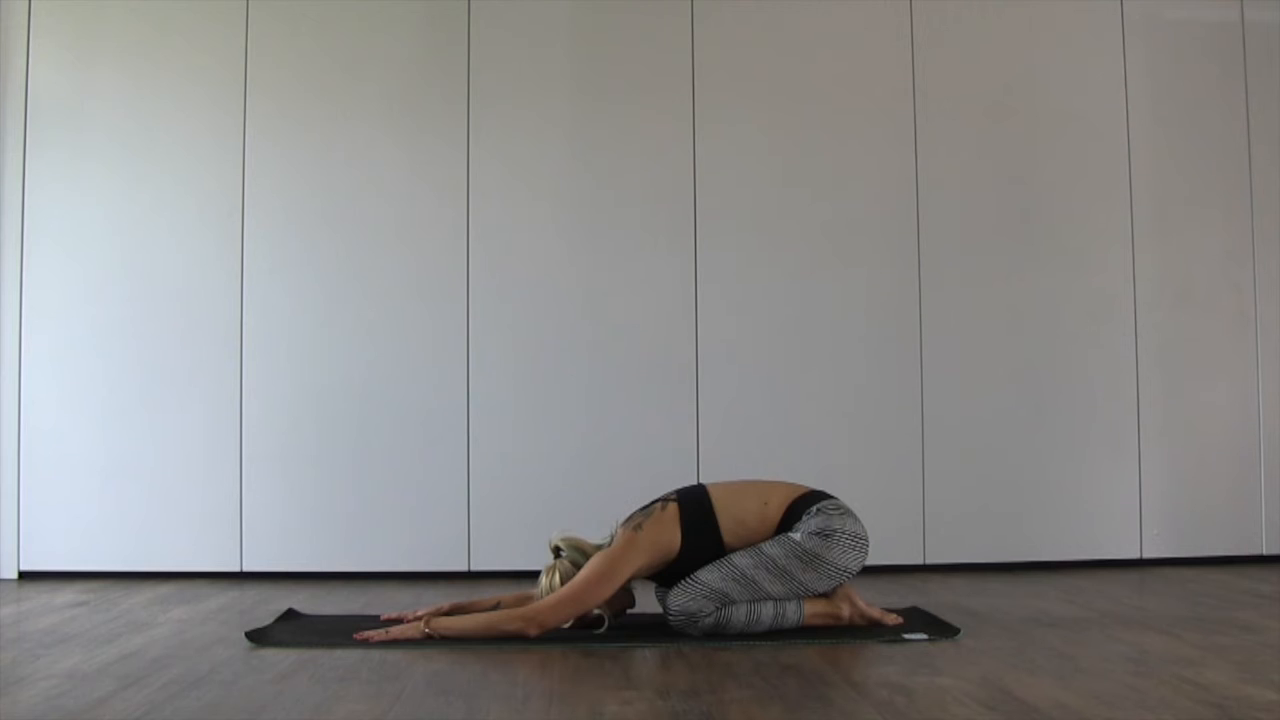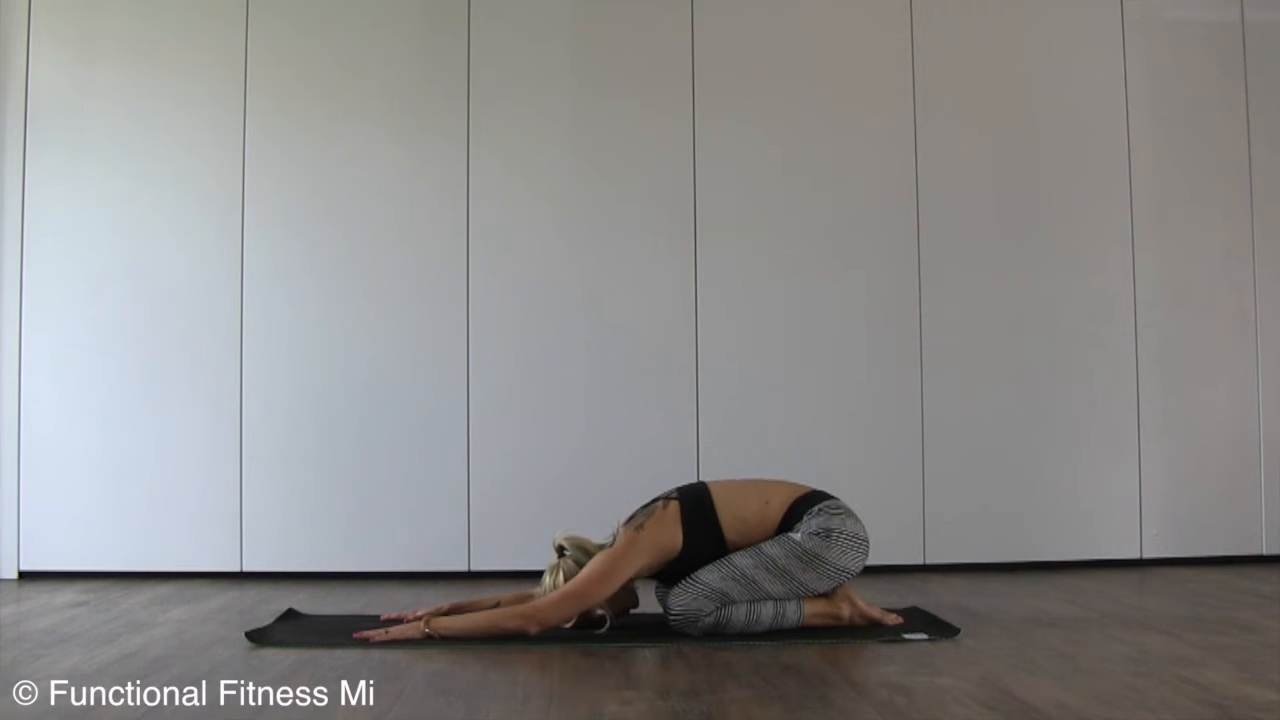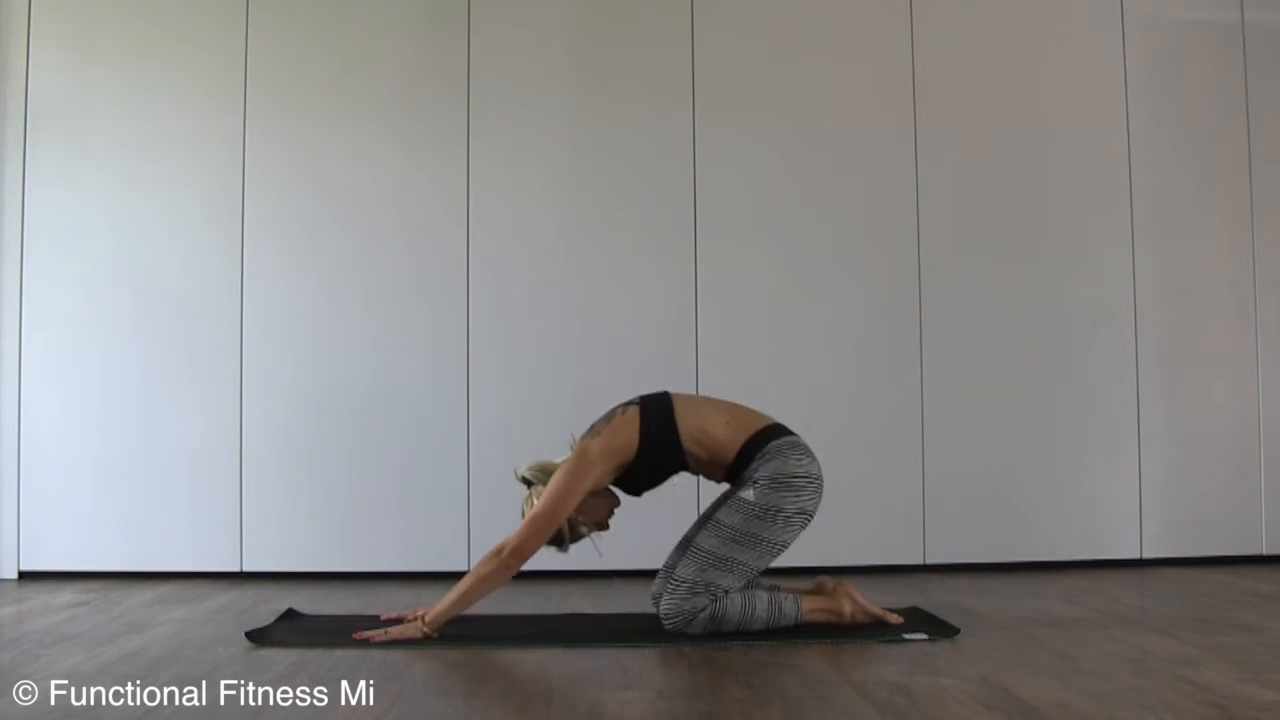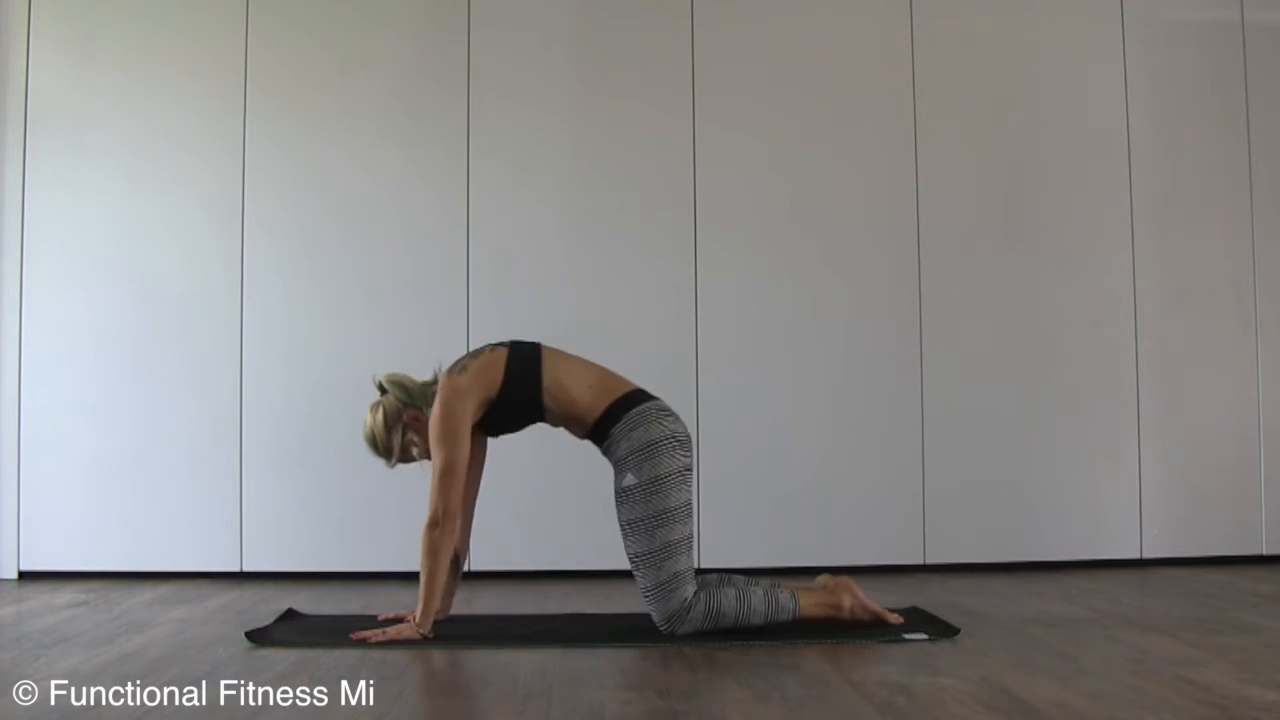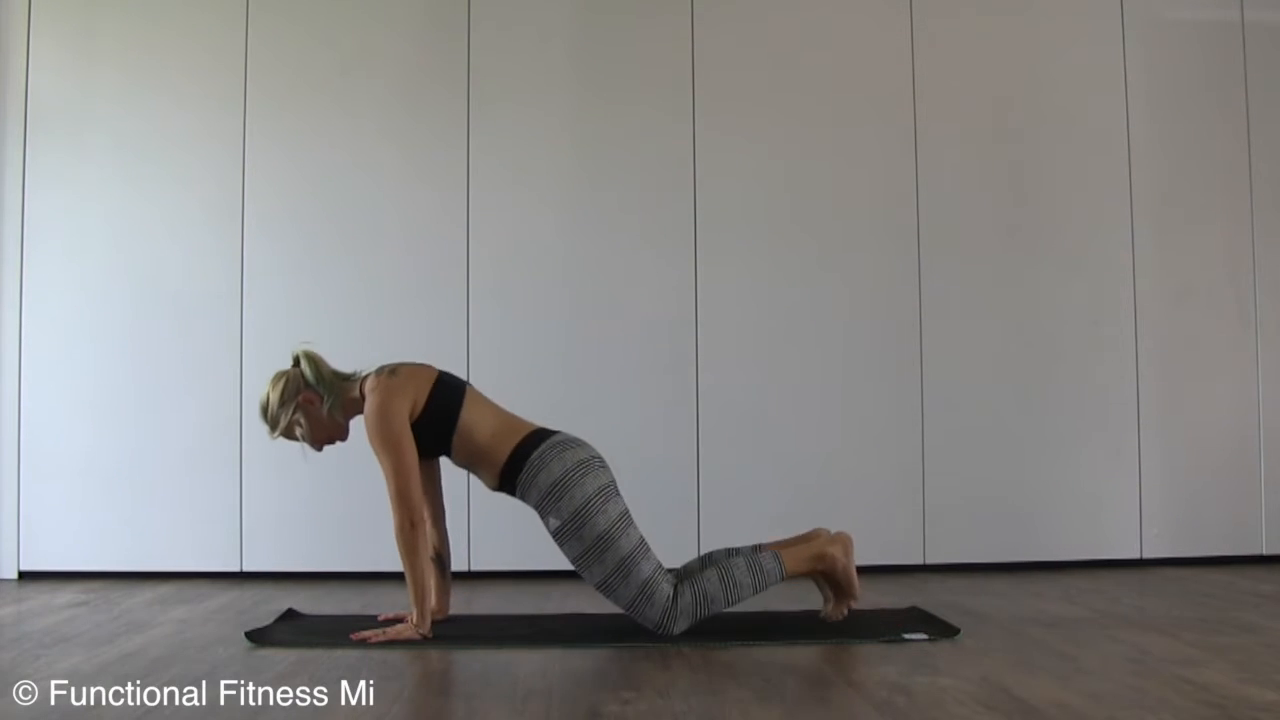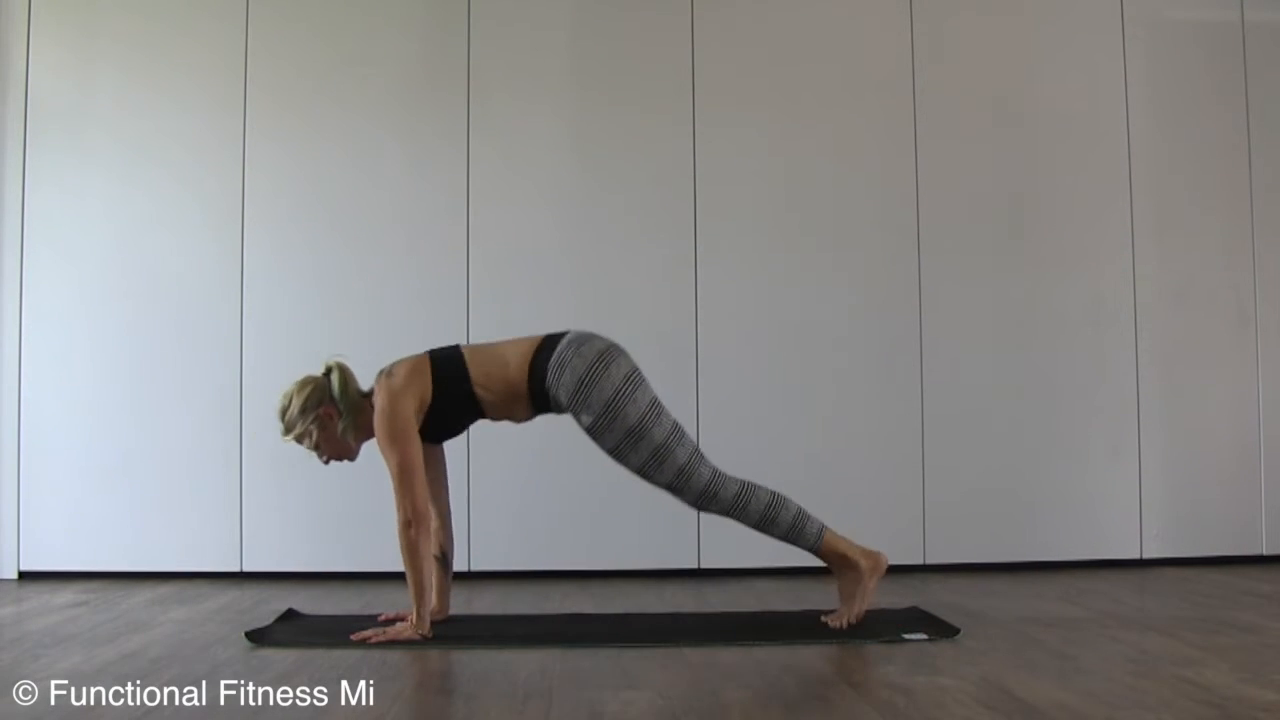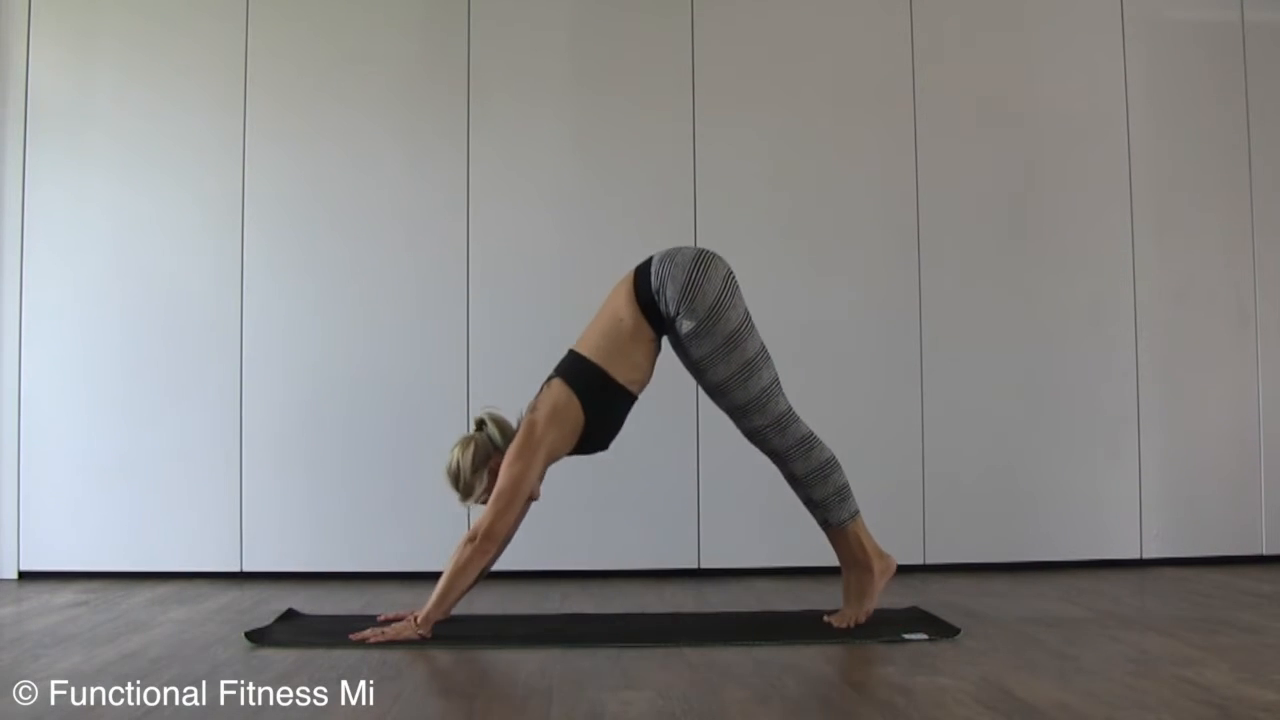
dt=0.7s
person 1, frame 1
left shoulder: (626, 553)
right shoulder: (631, 544)
left elbow: (531, 620)
right elbow: (539, 596)
left wrist: (427, 629)
right wrist: (447, 607)
left hip: (828, 531)
right hip: (812, 527)
left knee: (688, 608)
right knee: (676, 592)
left ankle: (830, 608)
right ankle: (824, 594)
person 1, frame 2
left shoulder: (630, 552)
right shoulder: (633, 544)
left elbow: (532, 619)
right elbow: (539, 594)
left wrist: (428, 628)
right wrist: (446, 606)
left hip: (829, 532)
right hip: (812, 529)
left knee: (689, 609)
right knee: (674, 592)
left ankle: (832, 610)
right ankle: (821, 596)
person 1, frame 3
left shoulder: (586, 461)
right shoulder: (597, 461)
left elbow: (511, 555)
right elbow: (515, 549)
left wrist: (428, 624)
right wrist: (436, 609)
left hip: (783, 475)
right hip: (770, 474)
left knee: (681, 610)
right knee: (674, 593)
left ankle: (830, 608)
right ankle: (819, 595)
person 1, frame 4
left shoulder: (451, 396)
right shoulder: (468, 402)
left elbow: (442, 518)
right elbow: (460, 515)
left wrist: (422, 620)
right wrist: (438, 603)
left hip: (645, 438)
right hip: (644, 436)
left knee: (677, 611)
right knee: (673, 592)
left ankle: (831, 602)
right ankle: (820, 592)
person 1, frame 5
left shoulder: (381, 400)
right shoulder: (402, 403)
left elbow: (411, 521)
right elbow: (429, 517)
left wrist: (419, 619)
right wrist: (437, 603)
left hip: (558, 477)
right hip: (565, 468)
left knee: (667, 612)
right knee: (660, 593)
left ankle: (815, 556)
right ankle: (807, 549)
person 1, frame 6
left shoulder: (390, 404)
right shoulder: (411, 411)
left elbow: (415, 519)
right elbow: (437, 514)
left wrist: (416, 617)
right wrist: (435, 602)
left hip: (585, 369)
right hip: (579, 366)
left knee: (703, 484)
right knee: (700, 487)
left ankle: (854, 559)
right ankle: (844, 561)
person 1, frame 7
left shoulder: (538, 436)
right shoulder: (536, 435)
left elbow: (484, 537)
right elbow: (492, 536)
left wrist: (421, 622)
right wrist: (432, 609)
left hip: (684, 285)
right hip: (673, 294)
left knee: (773, 425)
right knee: (769, 431)
left ankle: (866, 556)
right ankle: (858, 558)
